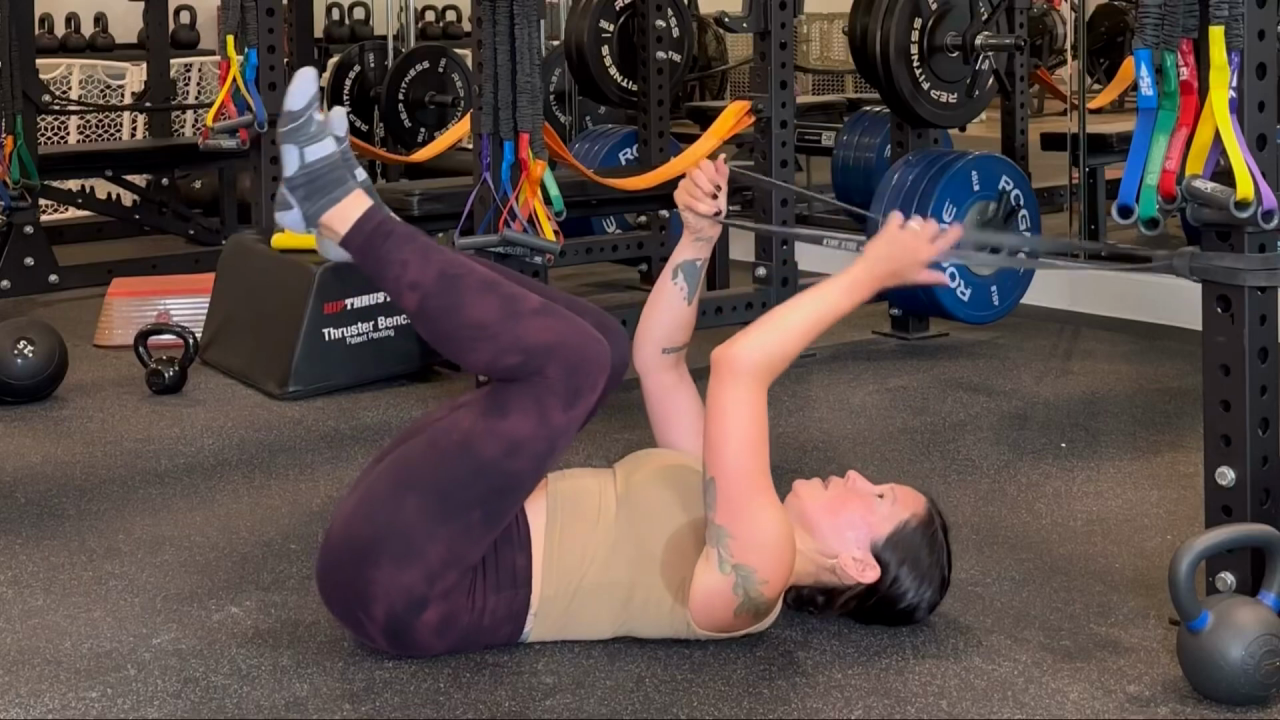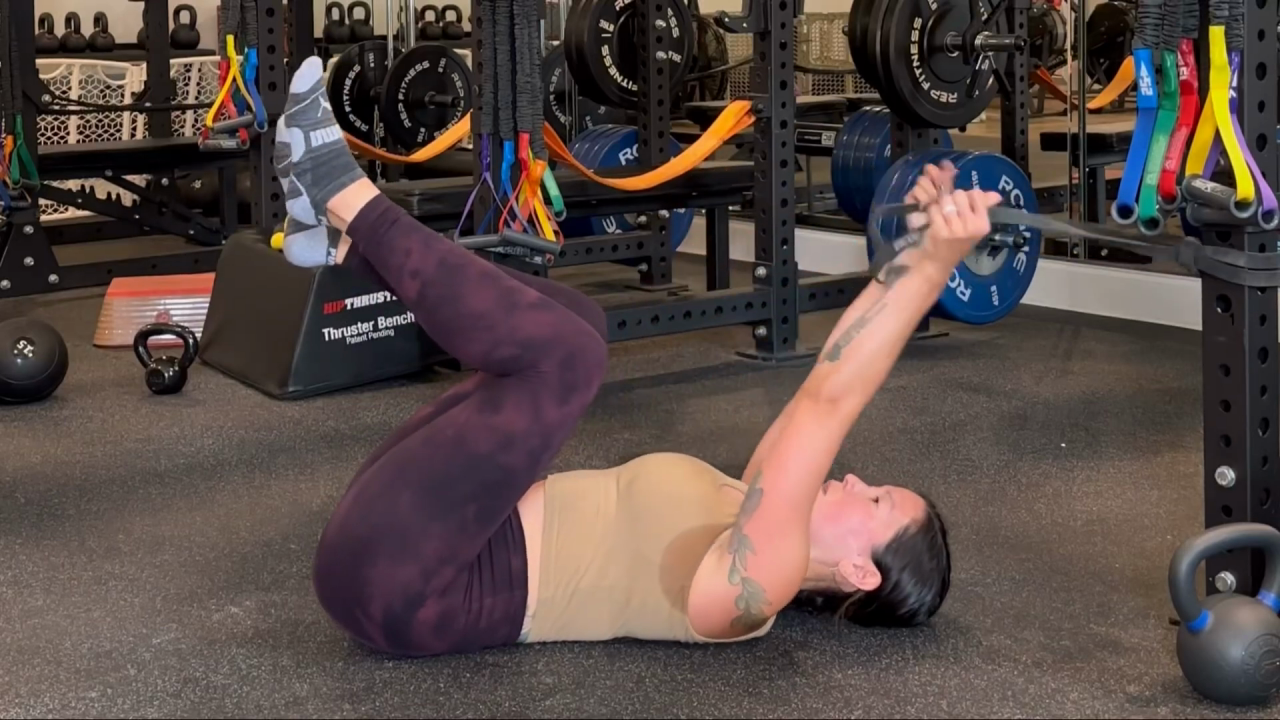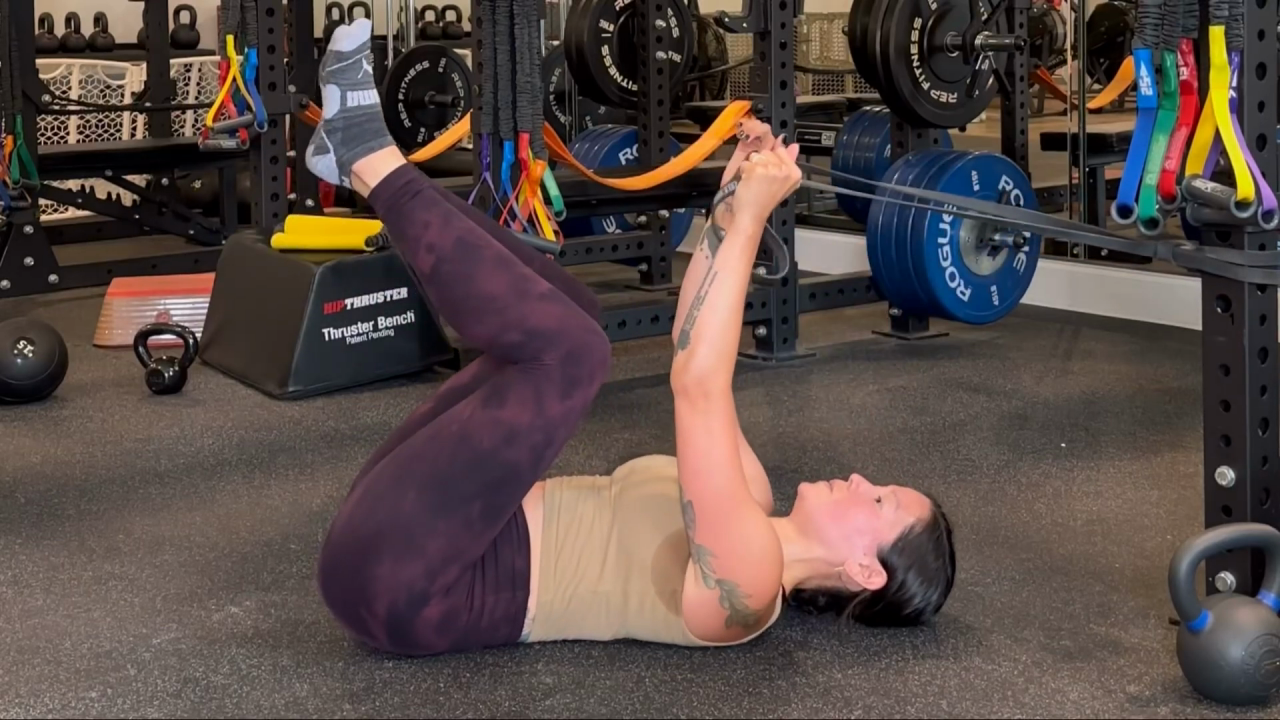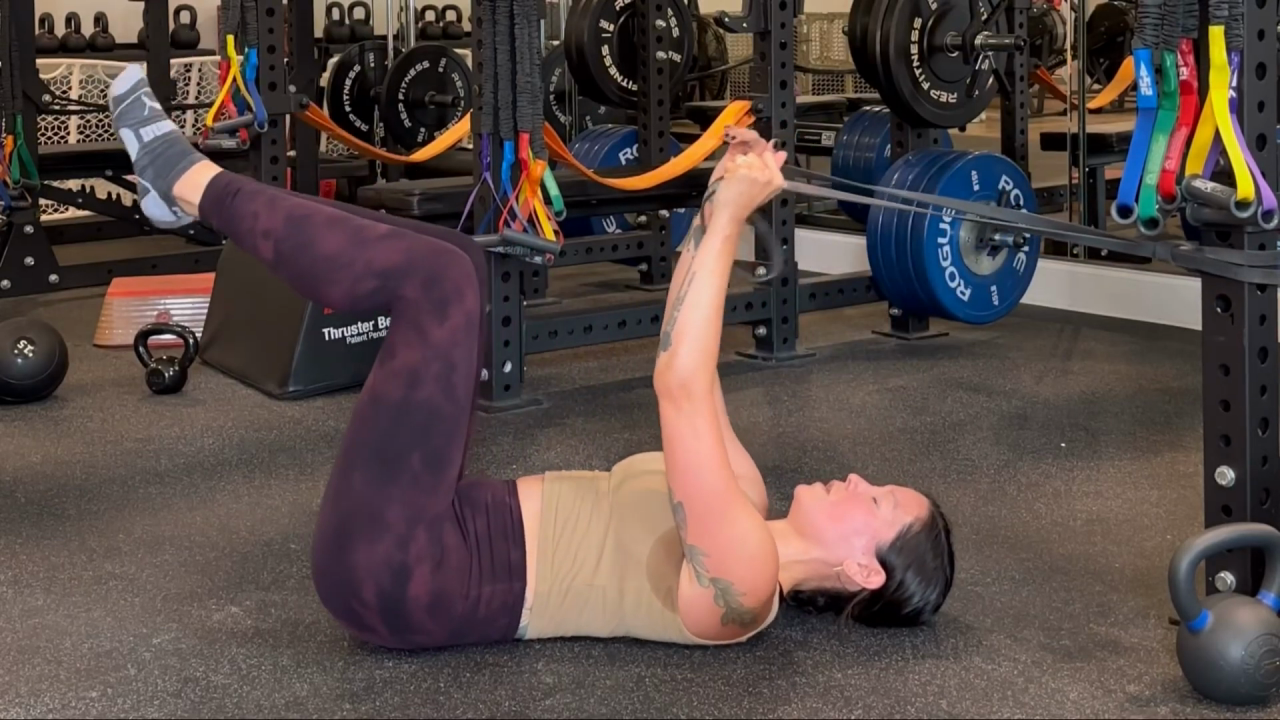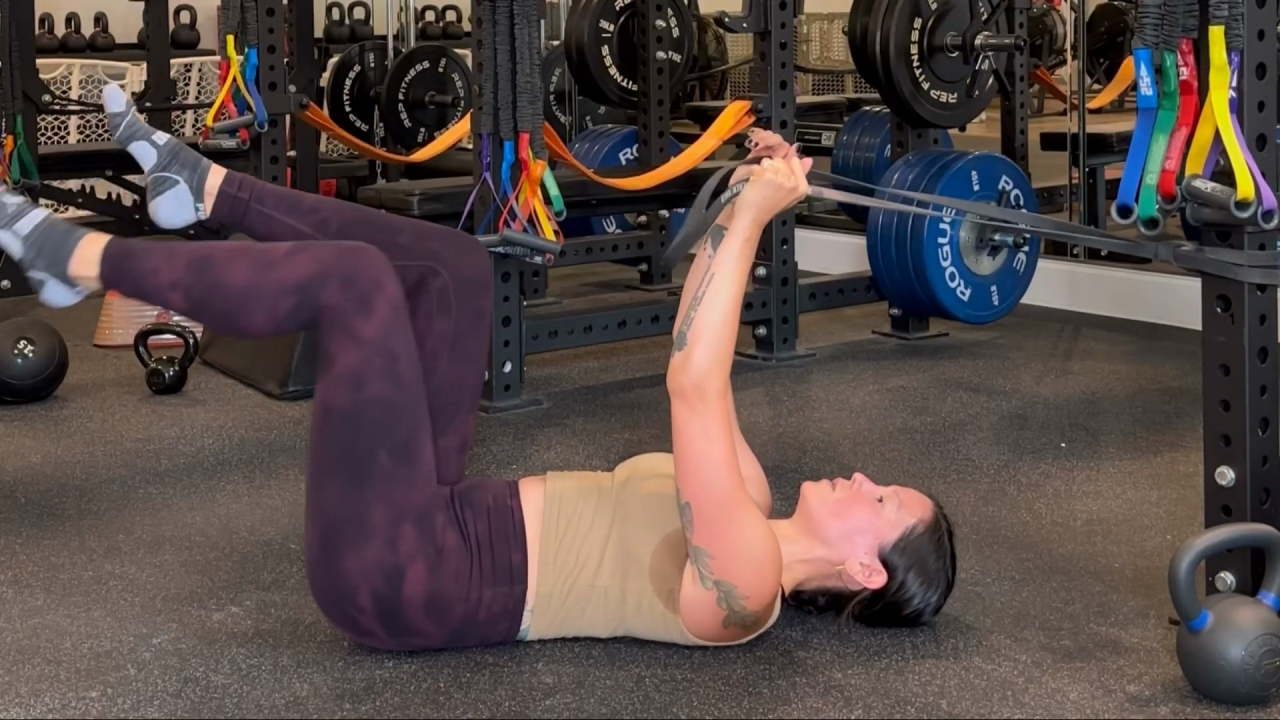
dt=1s
person 1, frame 1
left shoulder: (752, 576)
right shoulder: (737, 516)
left elbow: (737, 369)
right elbow: (661, 353)
left wrist: (865, 276)
right wrist: (699, 234)
left hip: (396, 574)
right hip: (407, 543)
left knee: (567, 355)
right knee: (598, 338)
left ankle: (340, 209)
right ankle: (365, 224)
person 1, frame 2
left shoulder: (755, 586)
right shoulder: (755, 526)
left elbow: (828, 400)
right elbow: (833, 377)
left wrist: (934, 267)
right wrist: (916, 244)
left hip: (392, 574)
right hip: (422, 532)
left knee: (562, 351)
right knee: (570, 323)
left ankle: (349, 198)
right ankle: (344, 237)
person 1, frame 3
left shoulder: (745, 582)
right shoulder: (749, 509)
left elbow: (697, 389)
right elbow: (698, 357)
left wrist: (747, 223)
right wrist: (732, 205)
left hip: (397, 575)
right hip: (426, 523)
left knee: (568, 347)
right knee: (563, 316)
left ankle: (374, 164)
right ankle: (365, 165)
person 1, frame 4
left shoulder: (739, 583)
right shoulder: (747, 520)
left elbow: (680, 387)
right elbow: (692, 370)
left wrist: (727, 217)
right wrist: (724, 204)
left hip: (397, 575)
right hip: (433, 542)
left knee: (435, 279)
right knee: (452, 265)
left ankle: (194, 182)
right ankle: (199, 185)
person 1, frame 5
left shoulder: (741, 584)
right shoulder: (748, 511)
left elbow: (692, 391)
right elbow: (700, 369)
left wrist: (747, 222)
right wrist: (736, 214)
left hip: (395, 579)
right hip: (439, 523)
left knee: (355, 277)
right knee: (452, 264)
left ankle: (87, 259)
right ankle: (204, 190)
